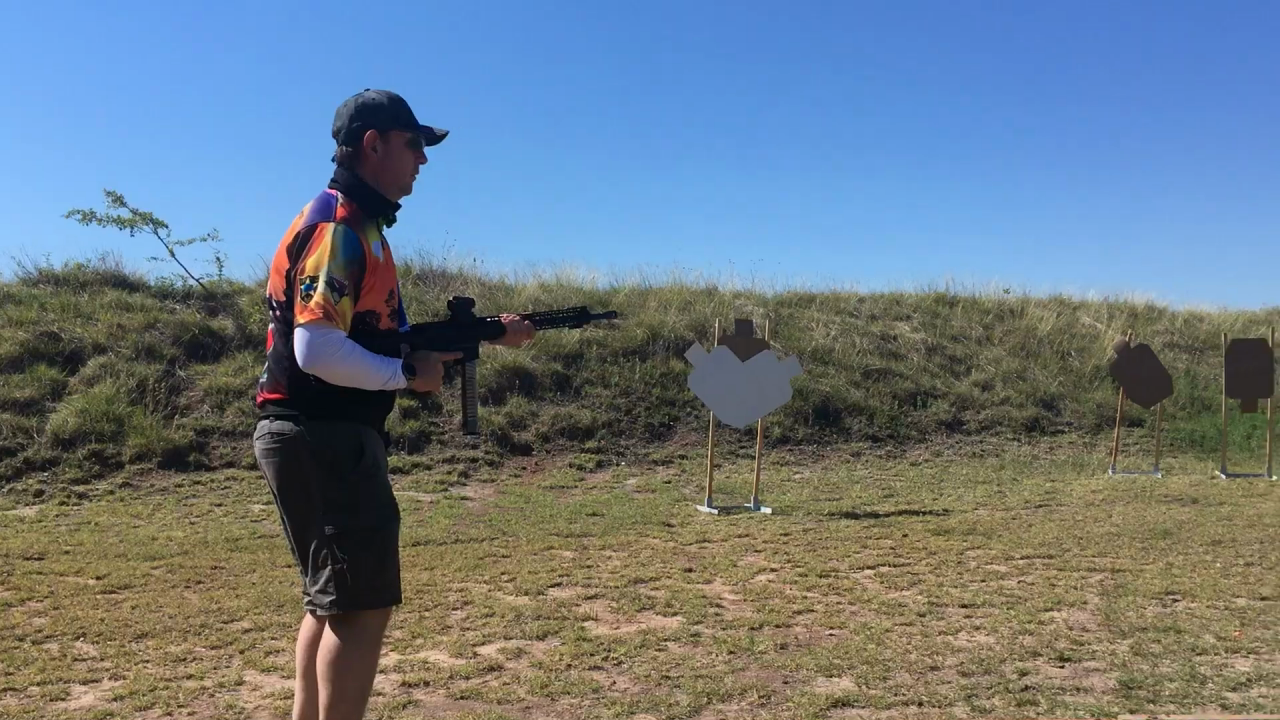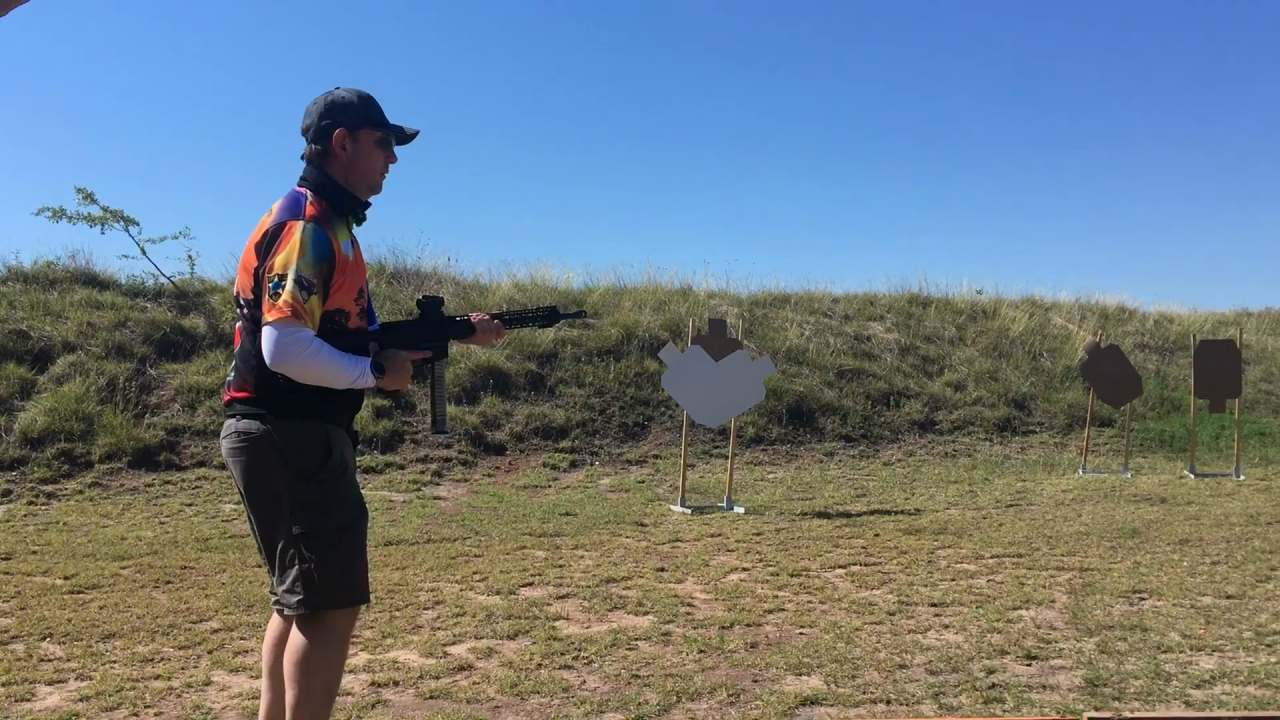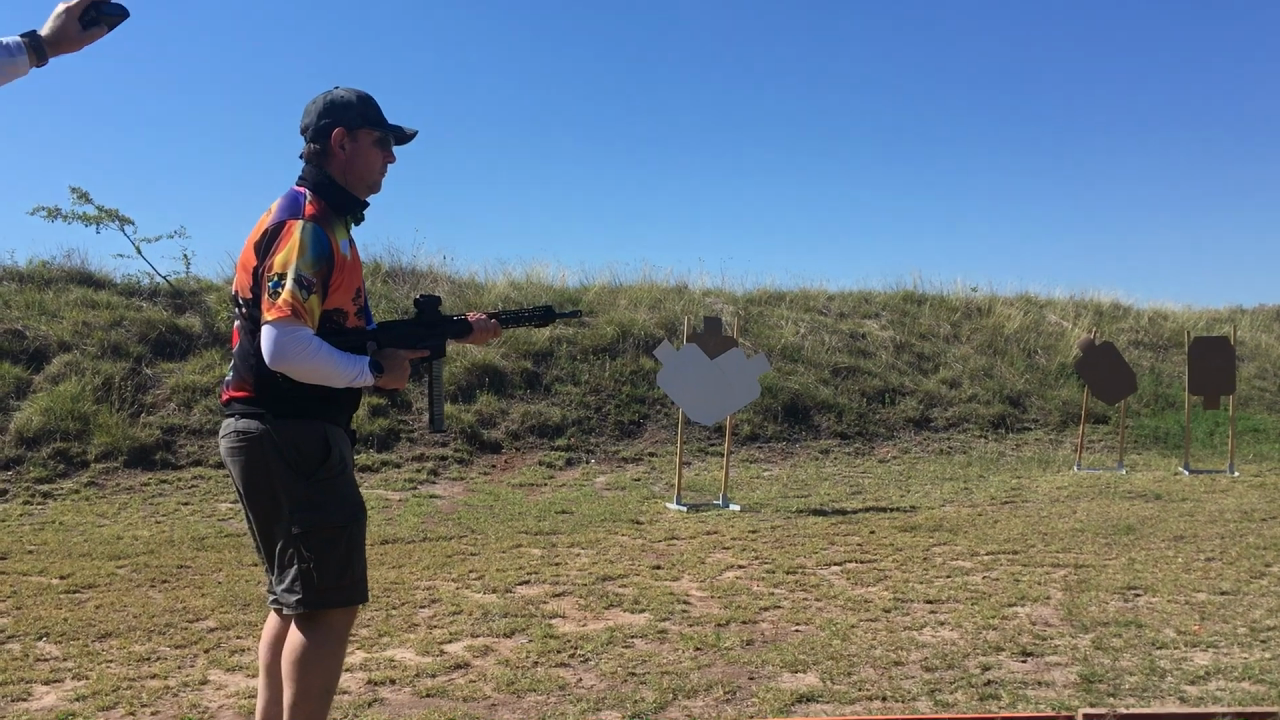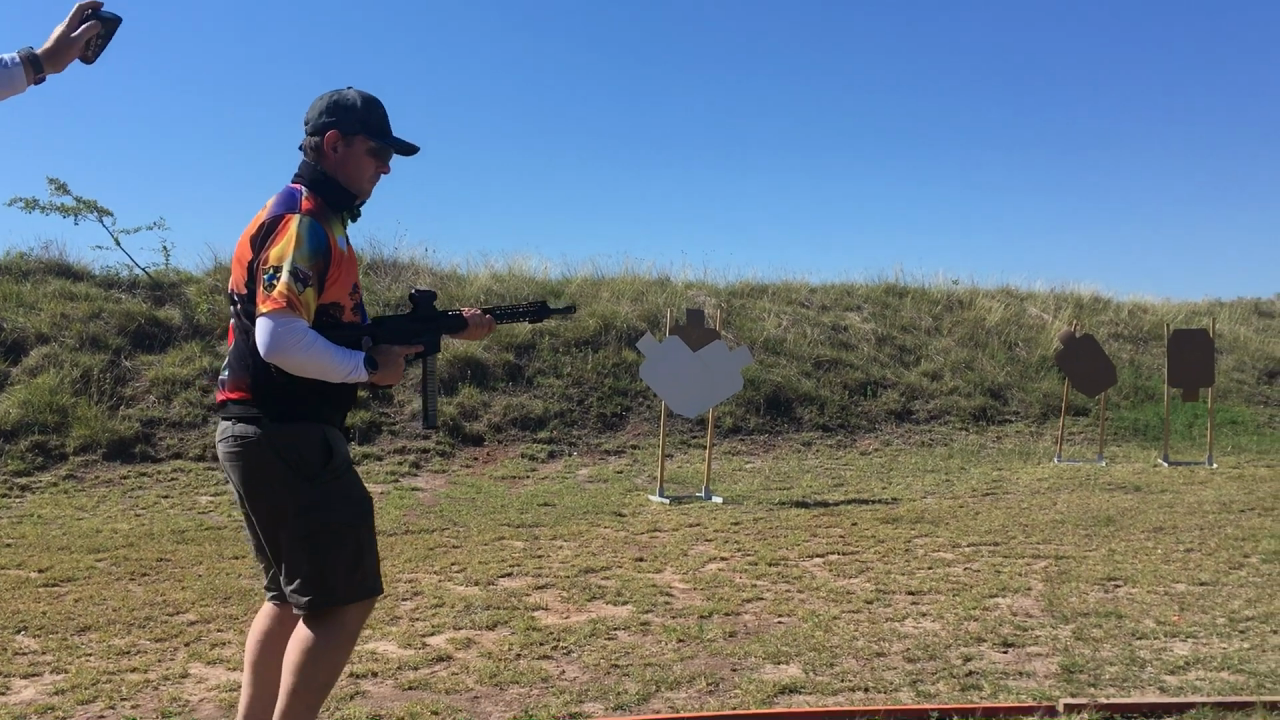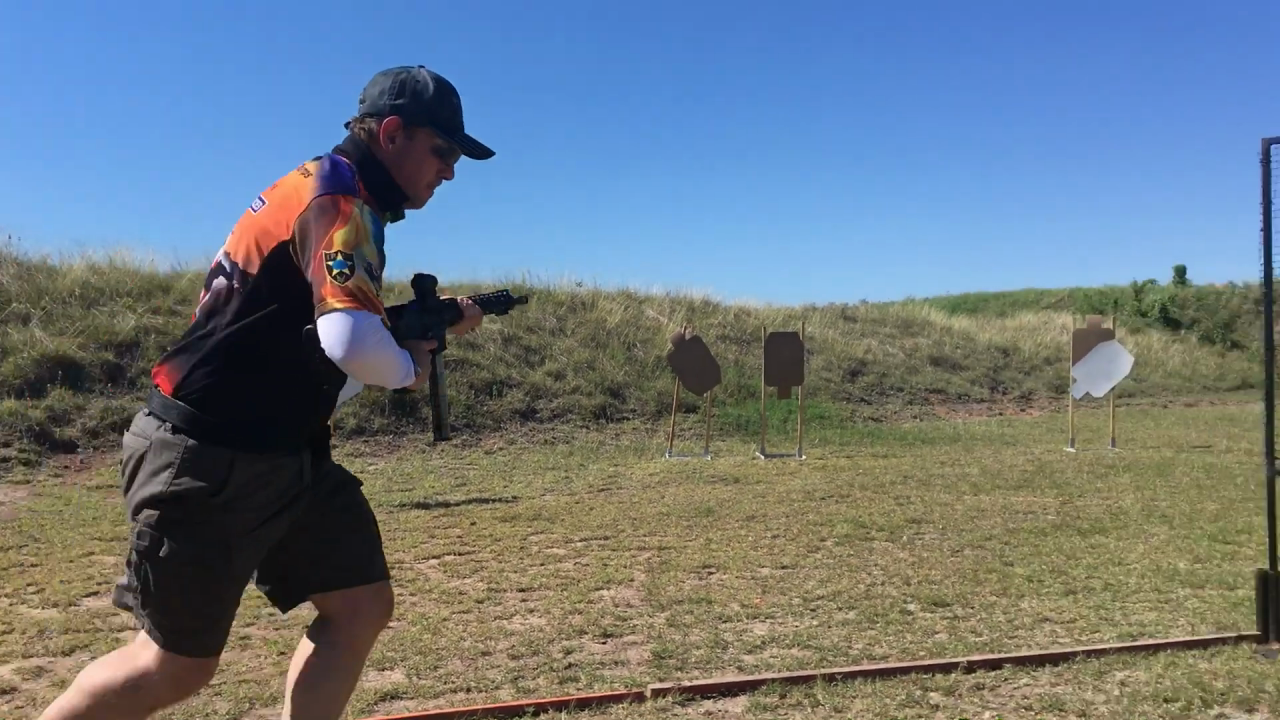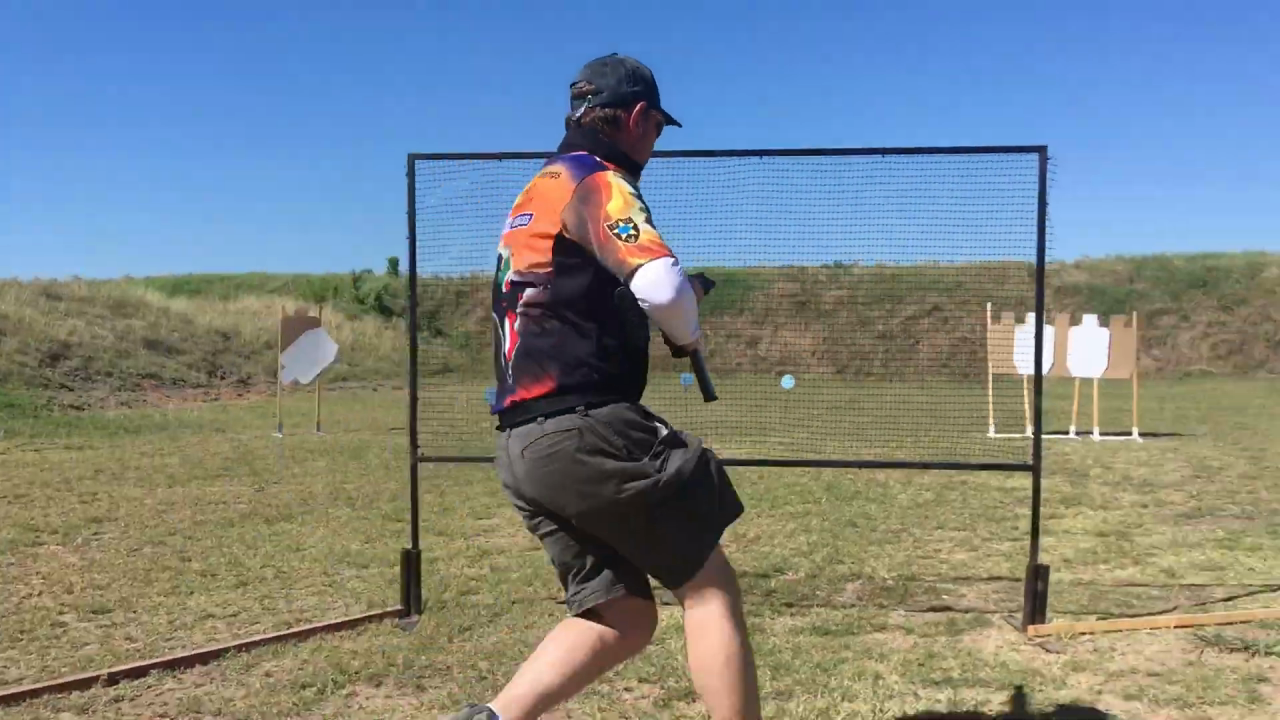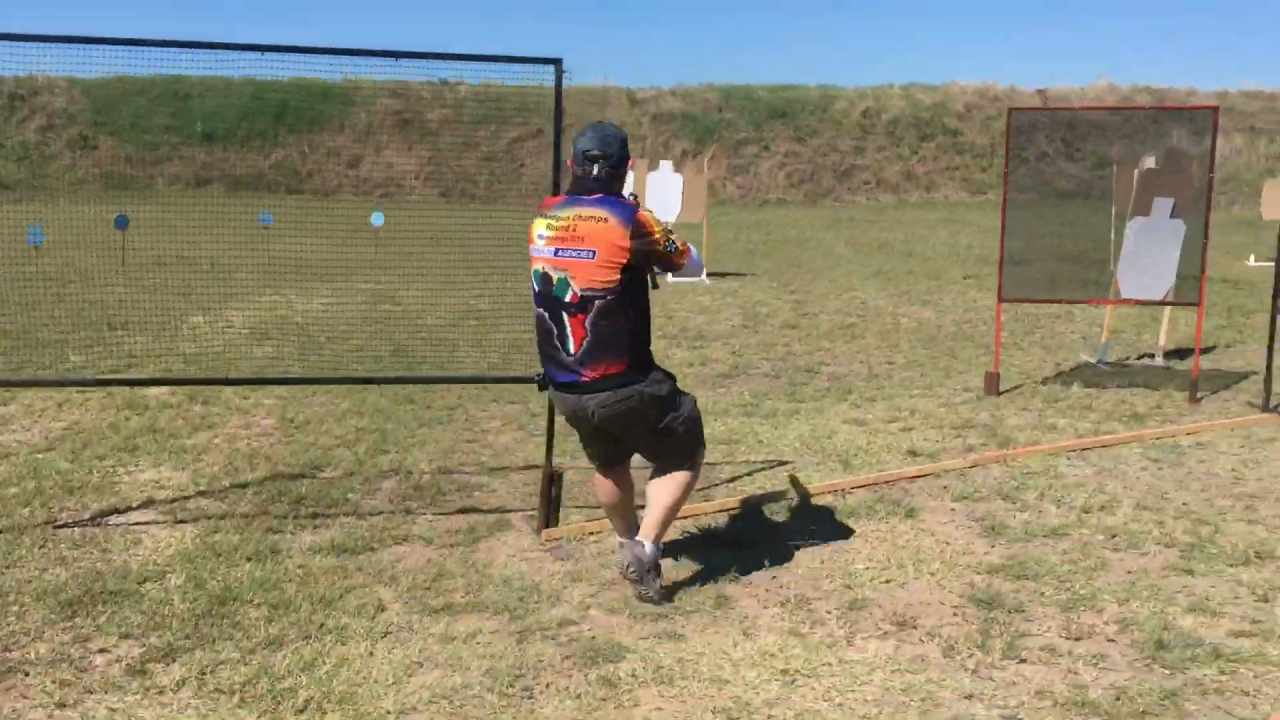
dt=0.7s
person 1, frame 1
left shoulder: (360, 226)
right shoulder: (337, 225)
left elbow: (388, 336)
right elbow: (318, 351)
left wrist: (486, 334)
right wrist: (409, 375)
left hip: (325, 439)
right hip: (323, 439)
left knee: (332, 600)
right knee: (364, 604)
person 1, frame 2
left shoulder: (329, 224)
right shoulder: (305, 224)
left elbow: (355, 335)
right elbow: (285, 349)
left wrist: (458, 332)
right wrist: (377, 373)
left hip: (289, 438)
right hip: (291, 438)
left knee: (300, 600)
right knee: (330, 604)
person 1, frame 3
left shoulder: (327, 225)
right shoulder: (305, 224)
left elbow: (356, 335)
right elbow: (284, 349)
left wrist: (452, 333)
right wrist: (375, 372)
left hip: (284, 439)
right hip: (290, 439)
left knee: (296, 598)
right knee: (330, 604)
person 1, frame 4
left shoulder: (319, 221)
right shoulder: (301, 220)
left elbow: (338, 331)
right elbow: (279, 341)
left wrist: (445, 329)
right wrist: (370, 367)
left hip: (270, 437)
right hip: (287, 439)
left knee: (293, 596)
right knee: (341, 601)
person 1, frame 5
left shoulder: (329, 194)
right shoulder: (340, 200)
right elbow: (350, 340)
right wrist: (406, 367)
left hip: (263, 450)
right hip: (204, 450)
left knee: (361, 604)
right knee: (180, 659)
person 1, frame 6
left shoulder: (543, 187)
right shoulder: (598, 183)
right elbow: (661, 287)
left wrist: (678, 299)
right wrist: (687, 334)
left hip: (529, 441)
right hip: (585, 430)
left knee: (619, 616)
right knee: (709, 584)
person 1, frame 7
left shoulder: (542, 220)
right shoulder: (632, 219)
right elbow: (690, 263)
right wrist: (656, 242)
left hip: (563, 387)
right hip: (623, 386)
left knee: (607, 456)
right knee: (683, 459)
left ankle: (627, 540)
right ankle: (643, 547)
